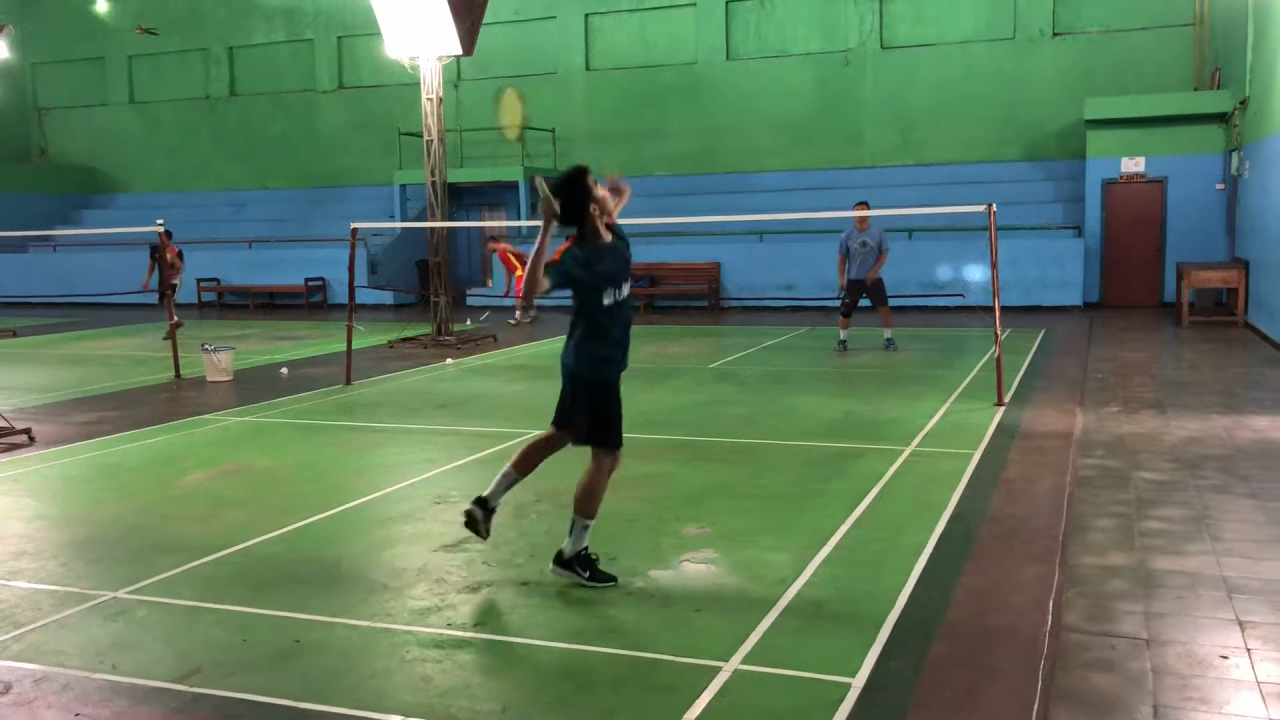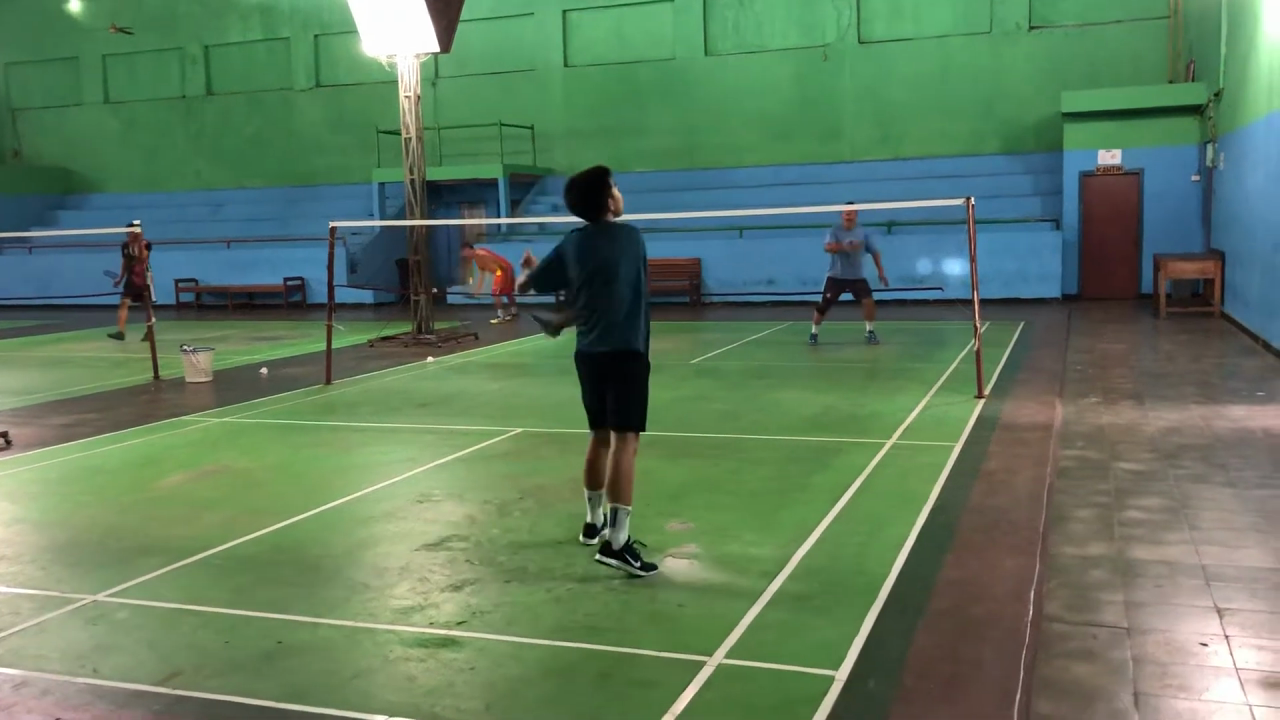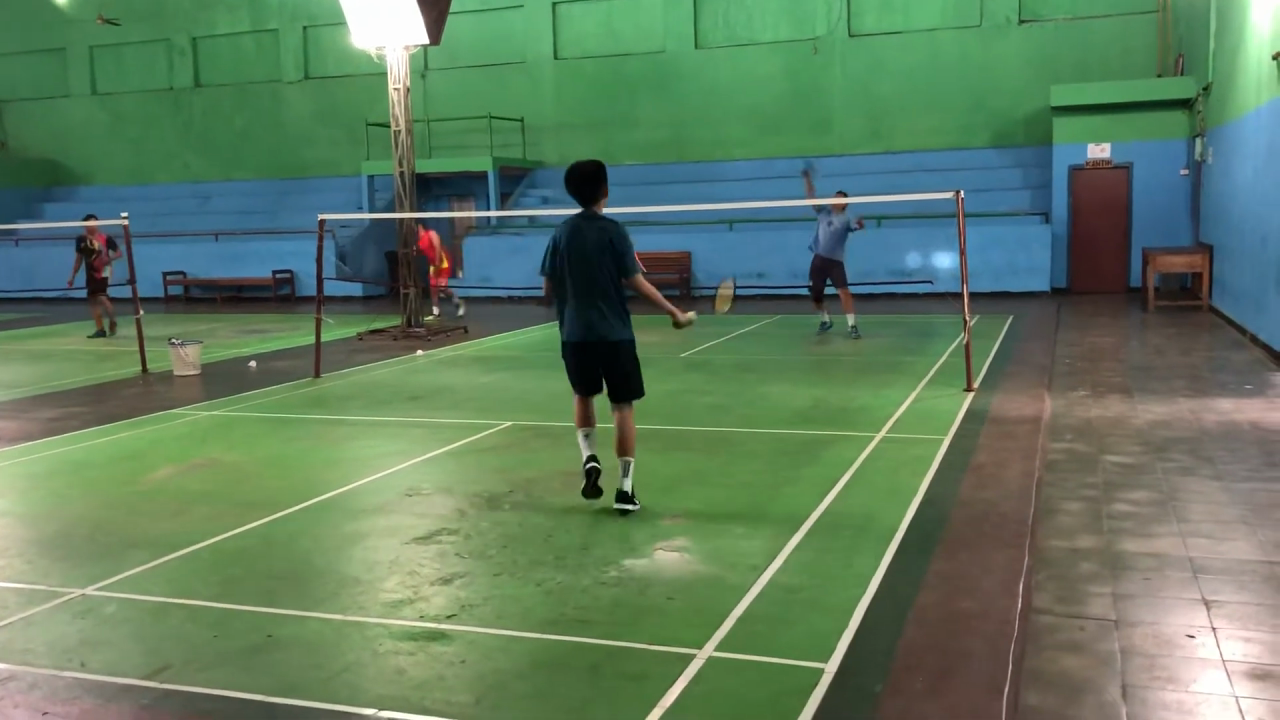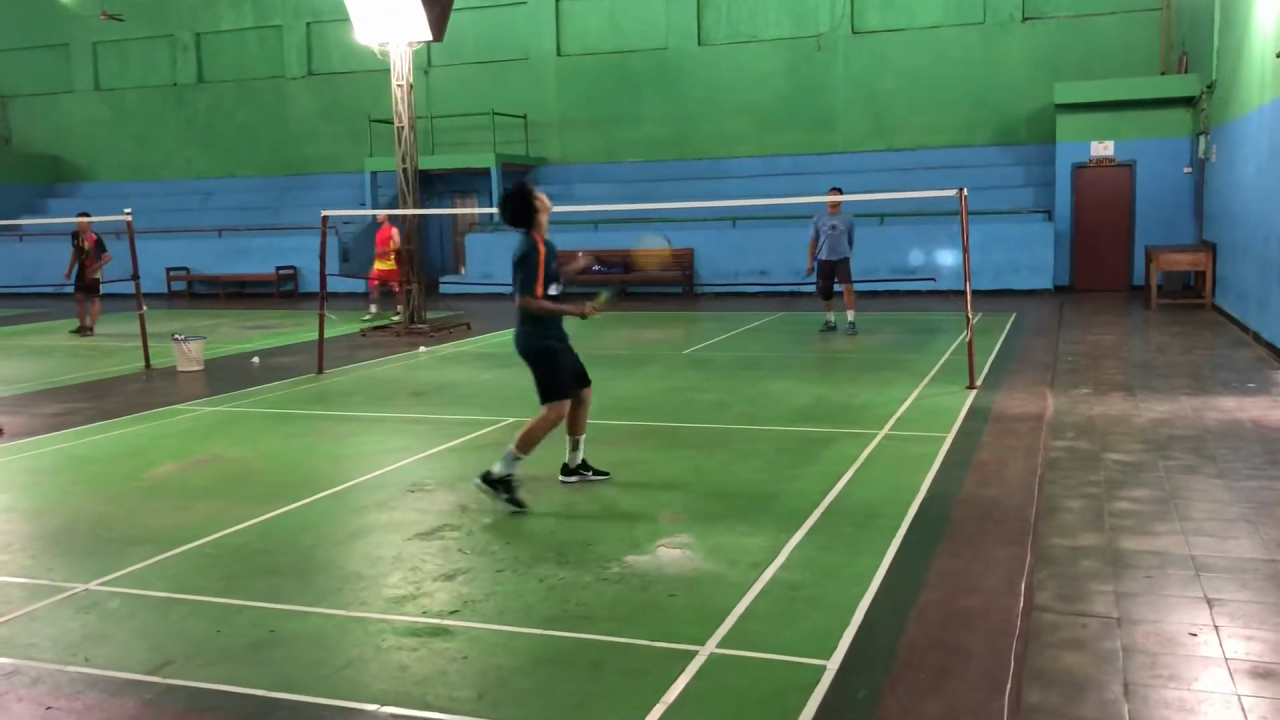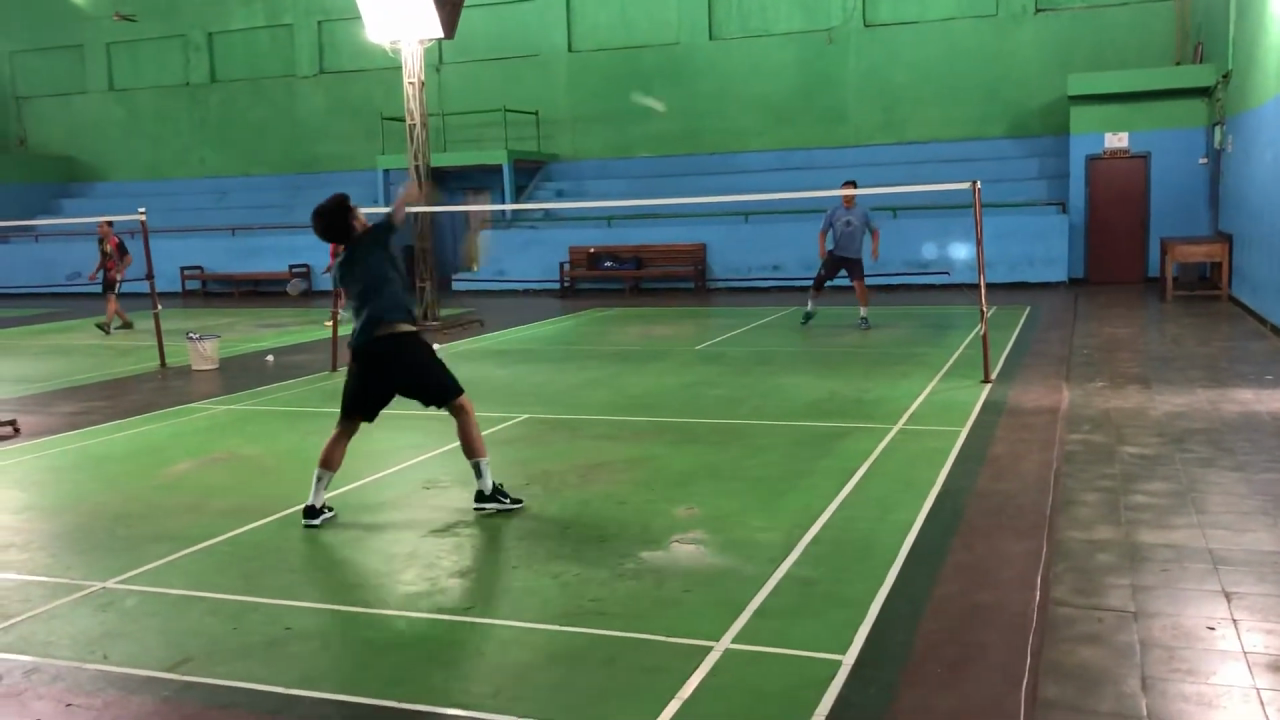
dt=0.7s
person 1, frame 1
left shoulder: (615, 236)
right shoulder: (577, 255)
right elbow: (532, 290)
left wrist: (619, 193)
right wrist: (546, 228)
left hip: (594, 363)
right hip: (593, 368)
left knee: (556, 437)
right knee: (605, 457)
left ankle: (488, 502)
right ankle: (572, 553)
person 1, frame 2
left shoulder: (570, 245)
right shoulder: (631, 236)
left elbow: (524, 287)
left wrist: (530, 269)
left hip: (590, 352)
right hip: (627, 350)
left knee: (600, 436)
right knee: (626, 441)
left ankle: (593, 522)
right ankle: (617, 542)
person 1, frame 3
left shoulder: (562, 233)
right shoulder: (613, 231)
left elbow: (548, 287)
right elbow: (637, 283)
right wrist: (675, 313)
left hip: (575, 335)
right hip: (615, 334)
left knee: (583, 397)
right knee: (623, 409)
left ankle: (590, 459)
right ankle: (625, 490)
person 1, frame 4
left shoulder: (543, 244)
right shoulder: (536, 248)
right elbow: (527, 302)
left wrist: (573, 268)
right wrist: (573, 310)
left hip: (551, 338)
right hip: (539, 341)
left knee: (581, 394)
right knee: (556, 410)
left ankle: (575, 464)
right ankle: (498, 474)
person 1, frame 5
left shoulder: (341, 268)
right shoulder: (374, 240)
right elbow: (401, 206)
right wrist: (411, 191)
left hip: (366, 352)
right hip: (403, 343)
left knee: (345, 429)
right knee: (462, 408)
left ankle: (315, 505)
right ankle: (487, 490)
